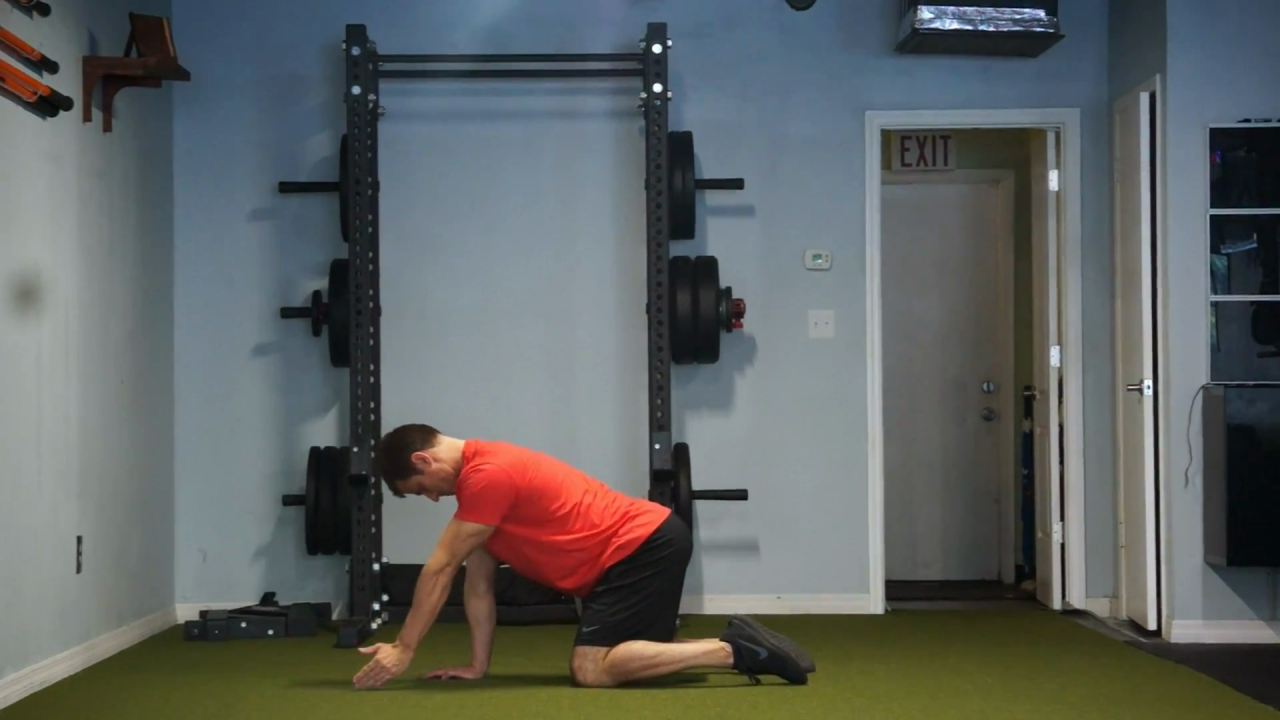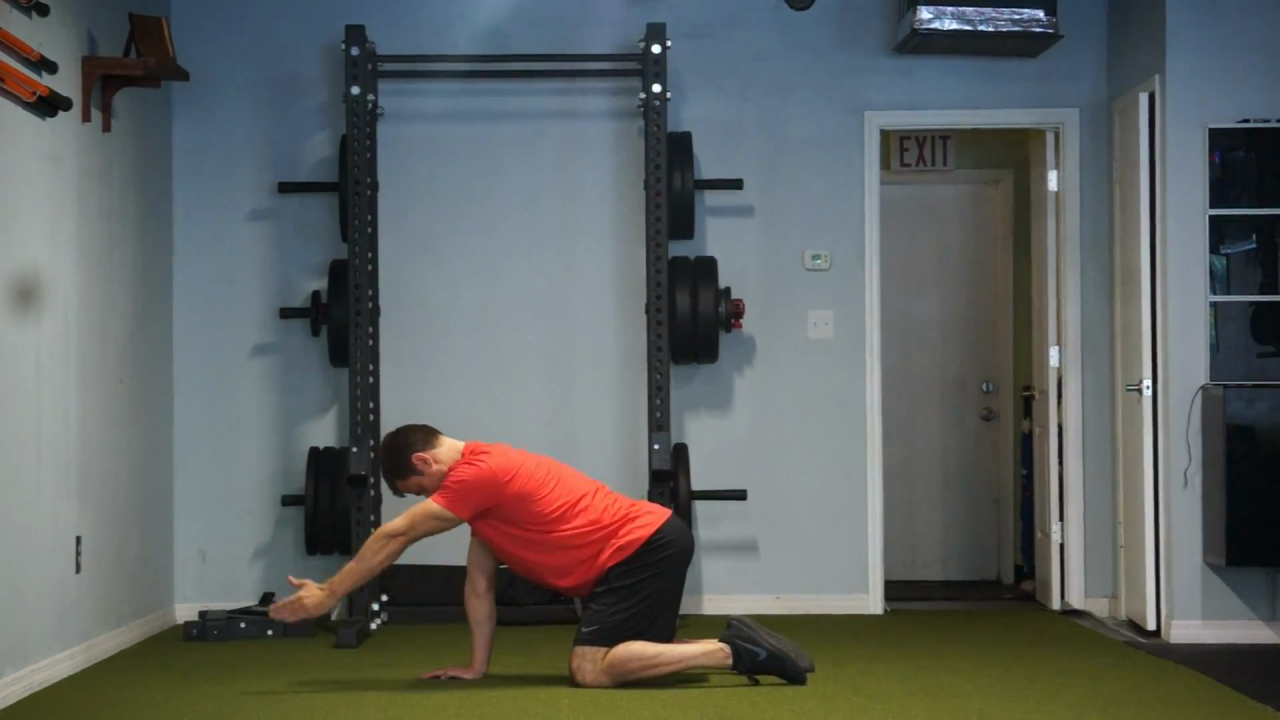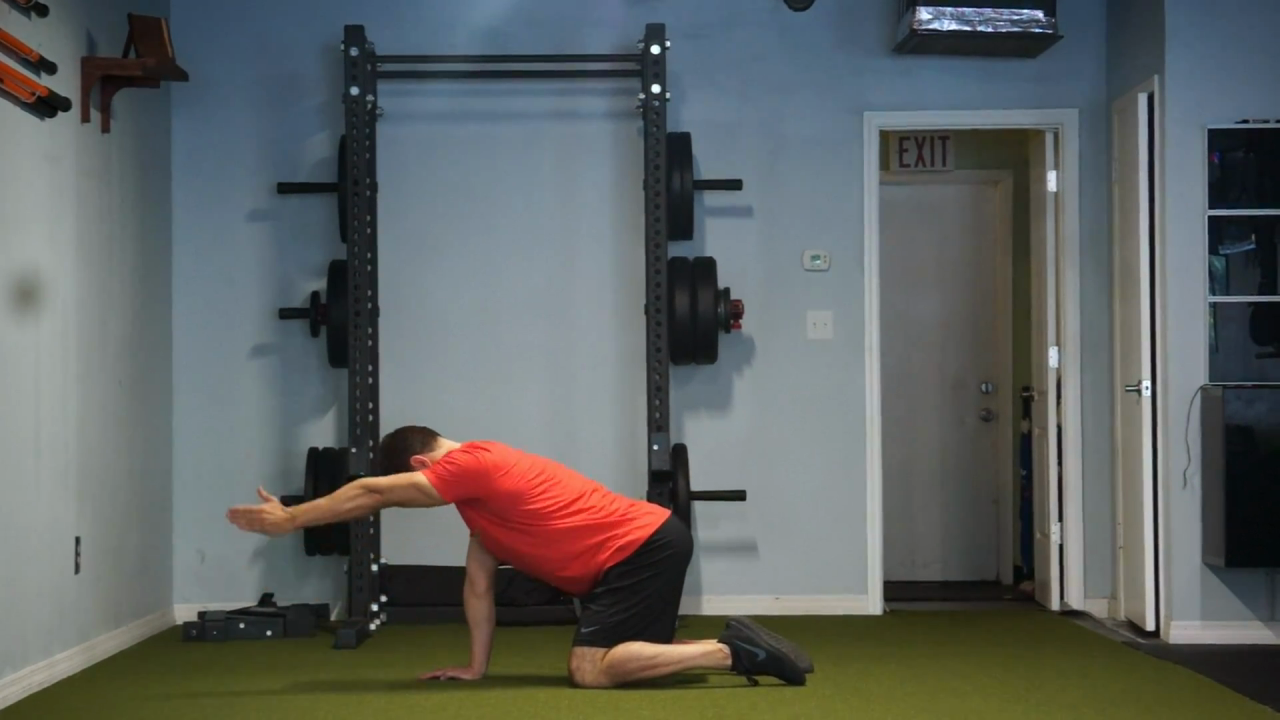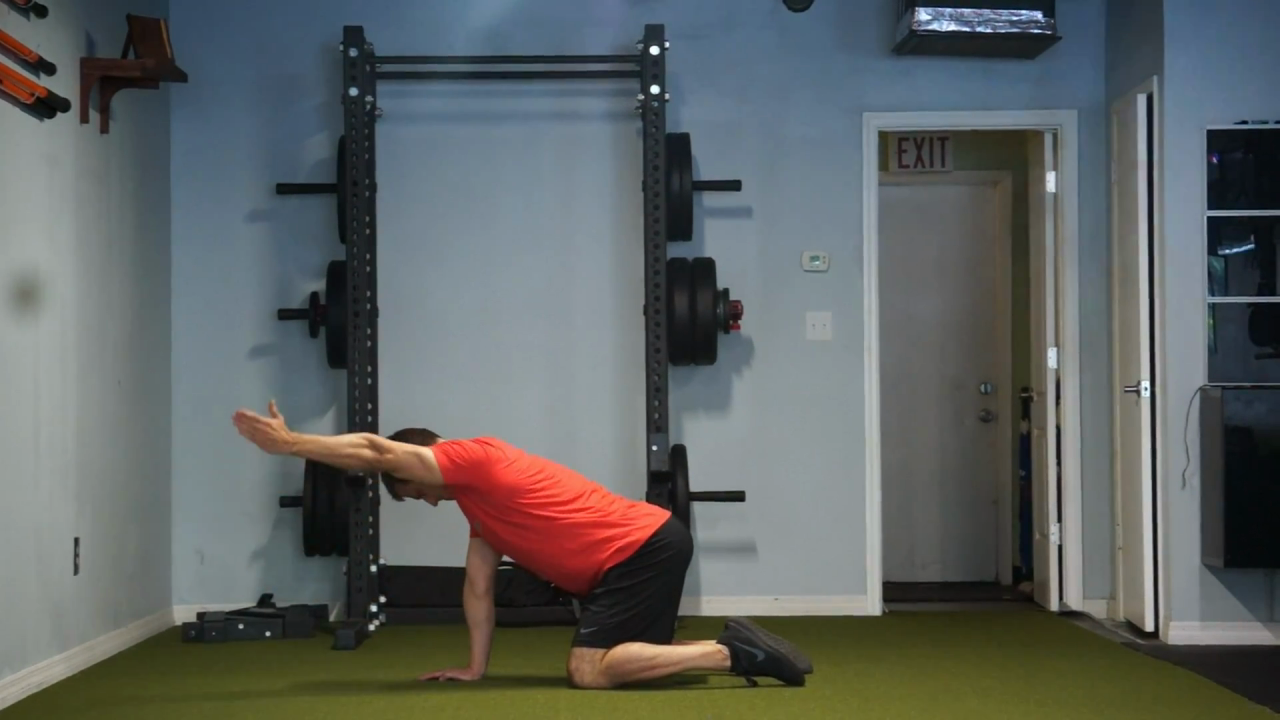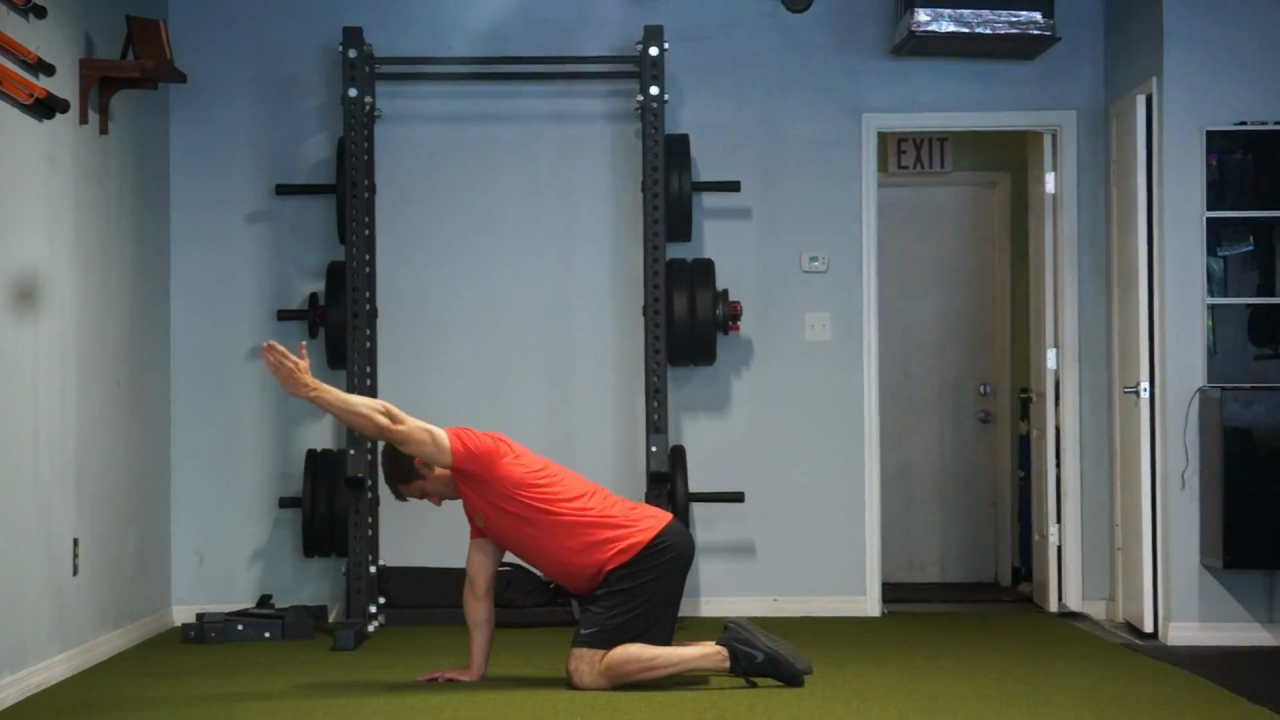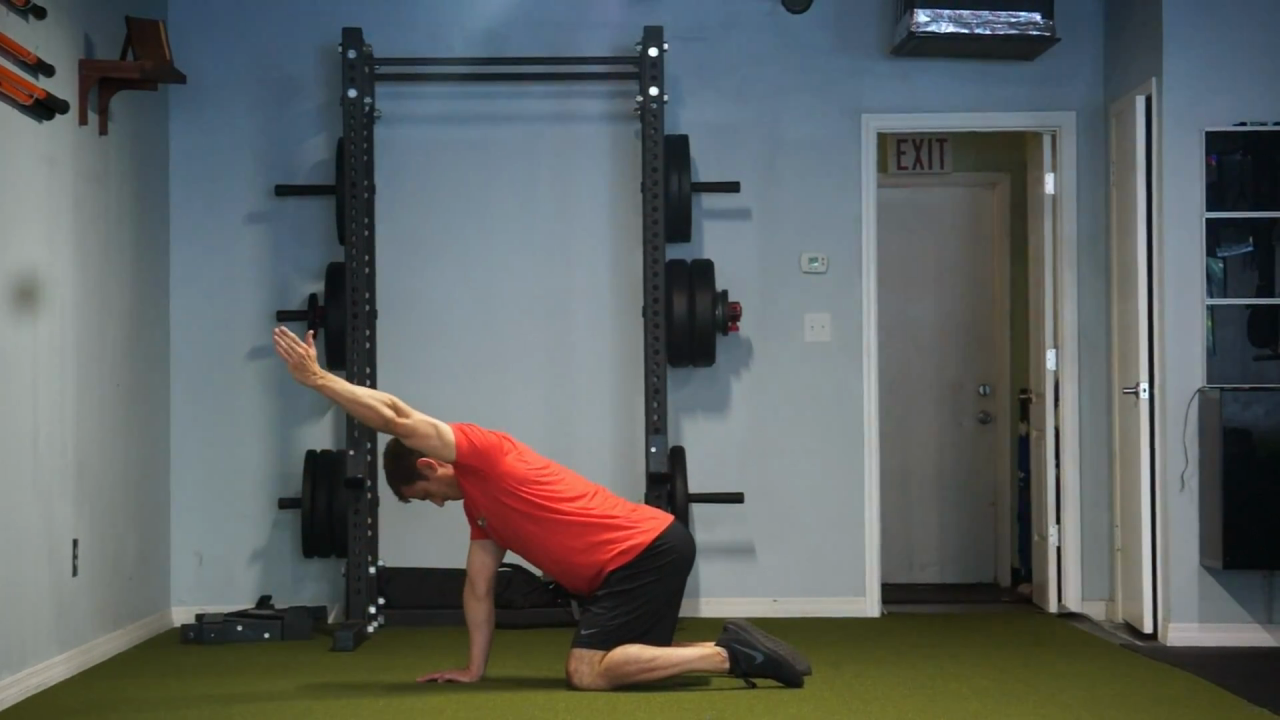
dt=0.4s
person 1, frame 1
left shoulder: (487, 475)
right shoulder: (488, 473)
left elbow: (442, 567)
right elbow: (478, 582)
left wrist: (403, 649)
right wrist: (477, 664)
left hip: (645, 546)
right hip: (652, 542)
left knee: (592, 667)
right knee: (621, 653)
left ankle: (733, 650)
right ankle: (738, 645)
person 1, frame 2
left shoulder: (477, 473)
right shoulder: (483, 478)
left elbow: (396, 536)
right elbow: (479, 583)
left wrist: (328, 594)
right wrist: (476, 664)
left hip: (646, 547)
right hip: (652, 543)
left knee: (590, 668)
right knee: (616, 655)
left ankle: (732, 652)
right ankle: (734, 643)
person 1, frame 3
left shoulder: (472, 466)
right shoulder: (477, 487)
left elbow: (370, 493)
right elbow: (478, 585)
left wrist: (288, 518)
right wrist: (475, 665)
left hip: (646, 546)
right hip: (650, 544)
left knee: (589, 668)
right knee: (609, 657)
left ankle: (733, 651)
right ankle: (735, 644)
person 1, frame 4
left shoulder: (475, 460)
right shoulder: (475, 497)
left elbow: (375, 453)
right elbow: (479, 588)
left wrist: (288, 441)
right wrist: (475, 666)
left hip: (645, 548)
right hip: (647, 547)
left knee: (589, 669)
right knee: (613, 660)
left ankle: (730, 652)
right ankle: (735, 647)
person 1, frame 5
left shoulder: (482, 455)
right shoulder: (477, 501)
left elbow: (389, 424)
right elbow: (478, 589)
left wrist: (308, 388)
right wrist: (474, 668)
left hip: (646, 549)
right hip: (646, 550)
left knee: (587, 671)
right knee: (615, 659)
left ankle: (730, 652)
right ankle: (731, 645)
person 1, frame 6
left shoulder: (484, 451)
right shoulder: (479, 503)
left elbow: (393, 415)
right elbow: (478, 588)
left wrist: (317, 378)
right wrist: (473, 668)
left hip: (648, 549)
right hip: (647, 552)
left knee: (587, 672)
right knee: (615, 659)
left ankle: (730, 655)
right ankle: (733, 648)
